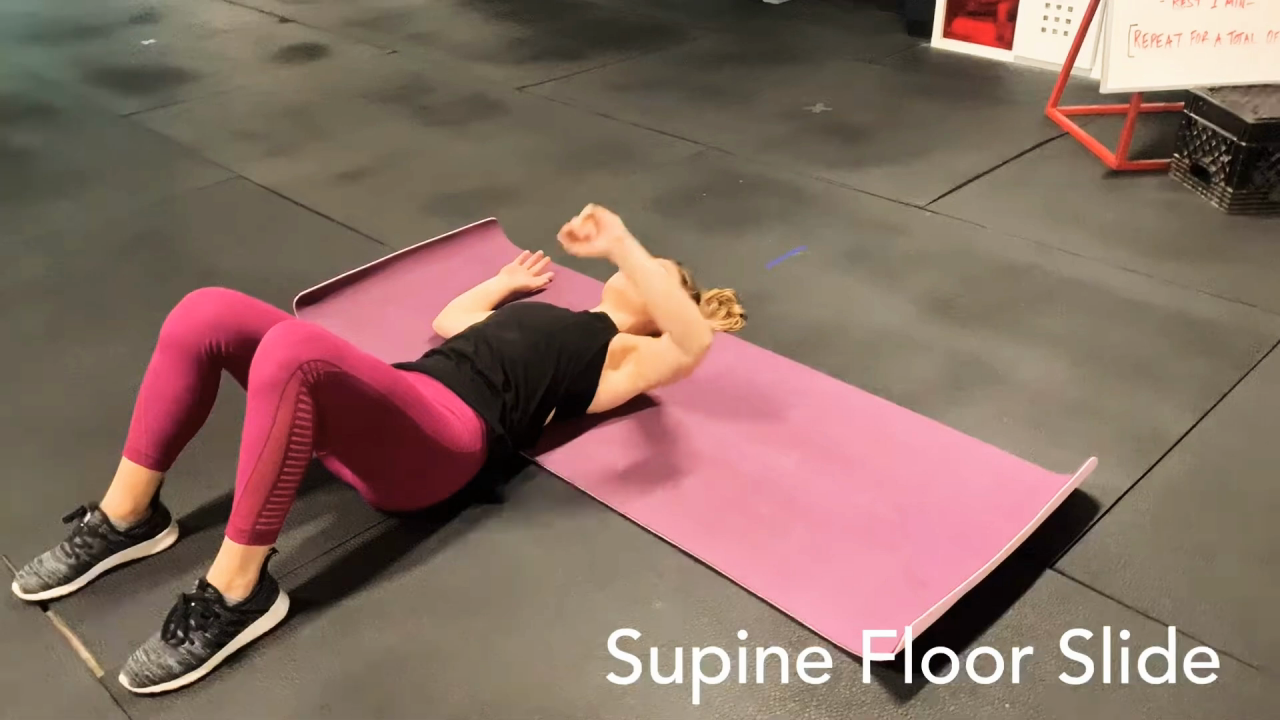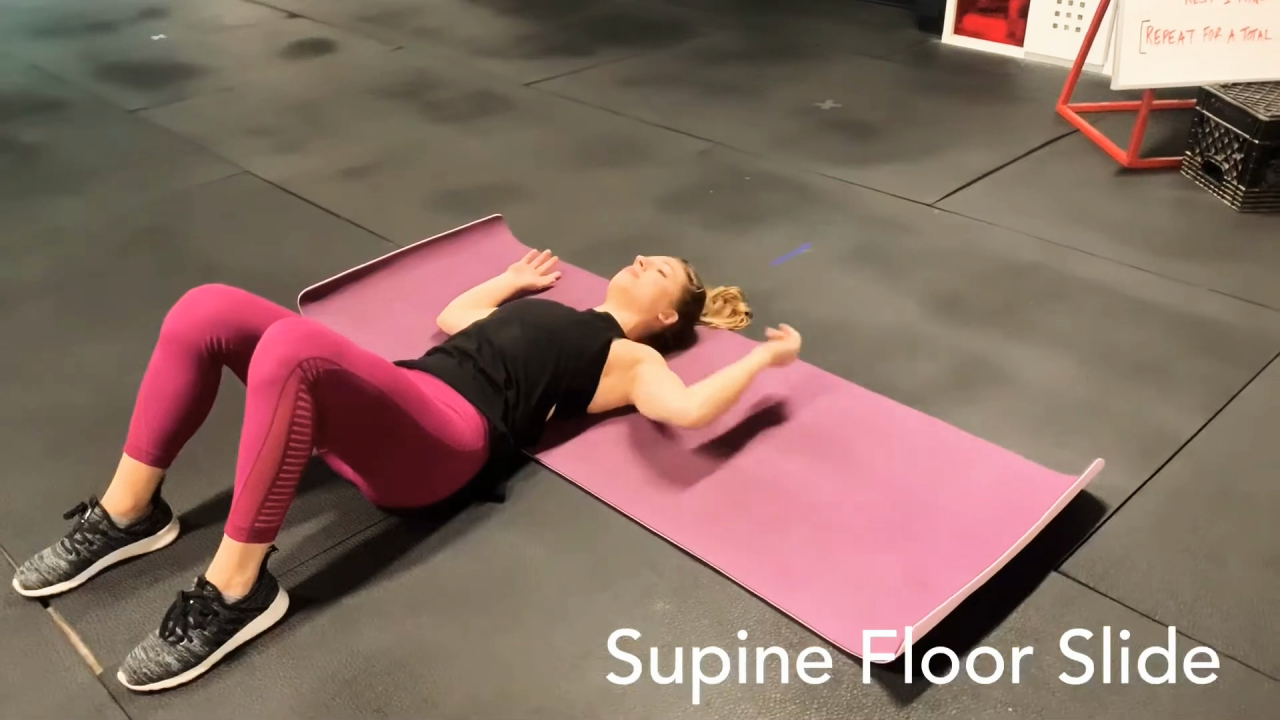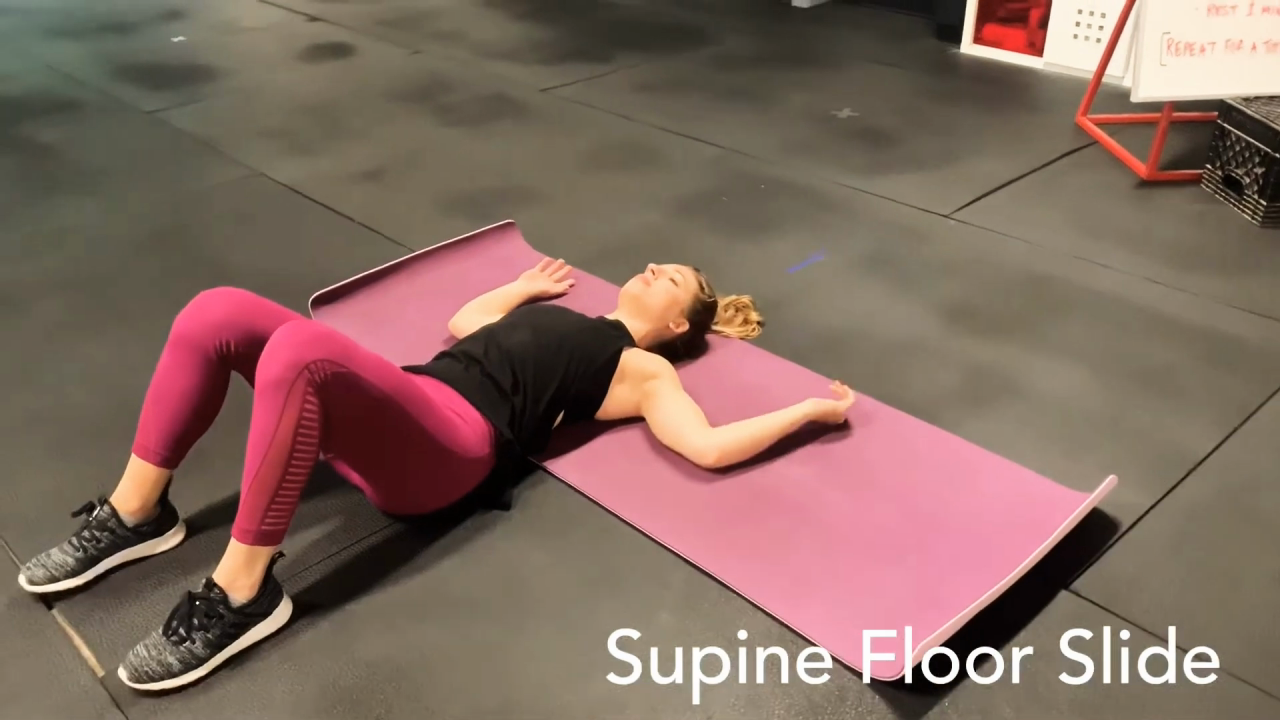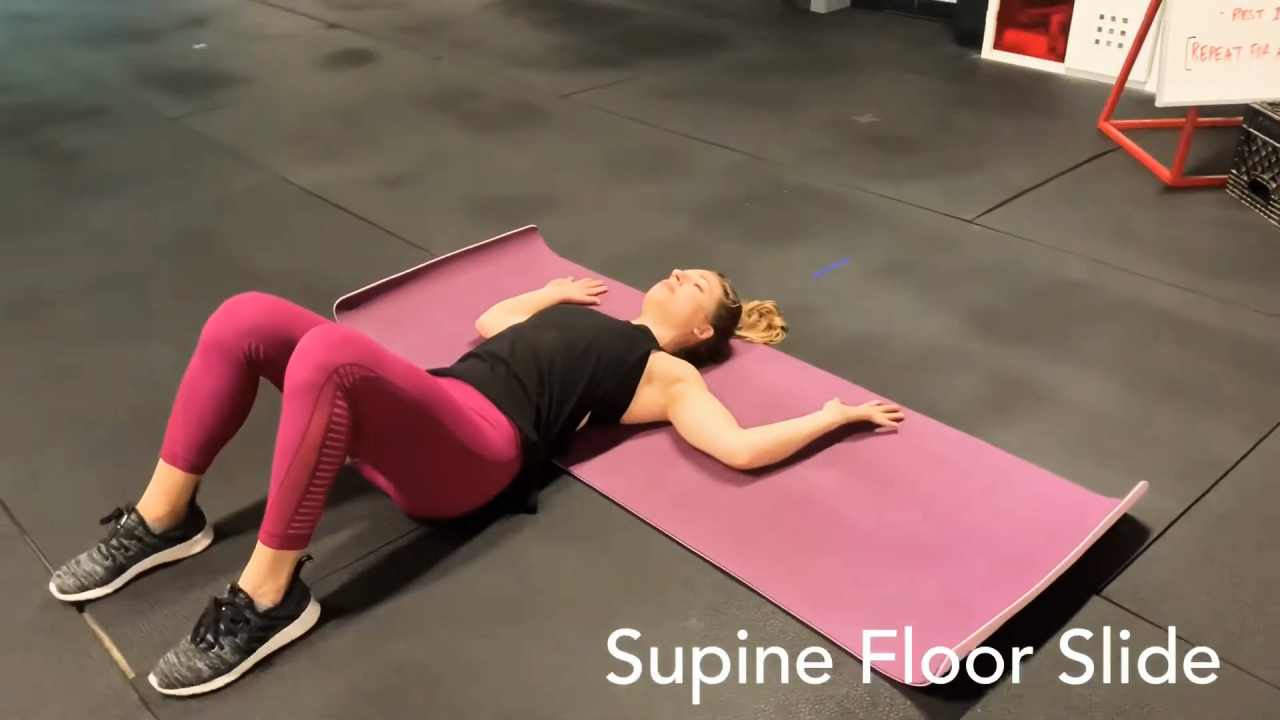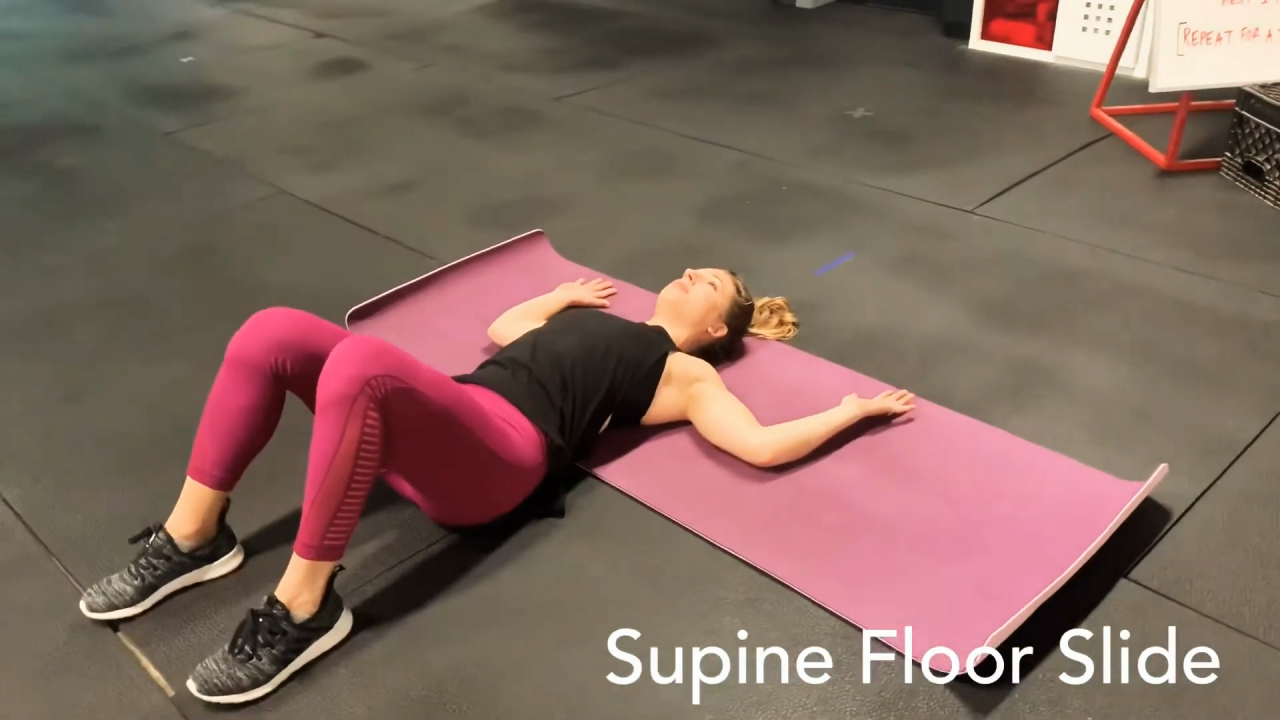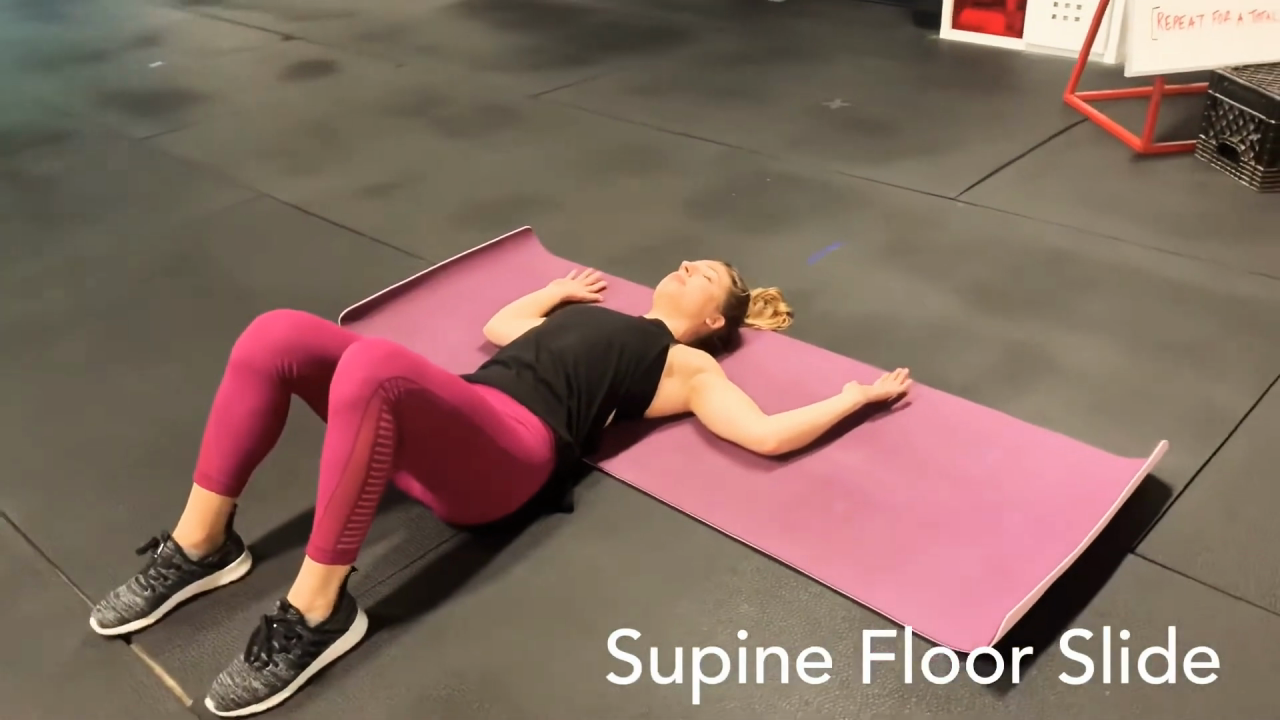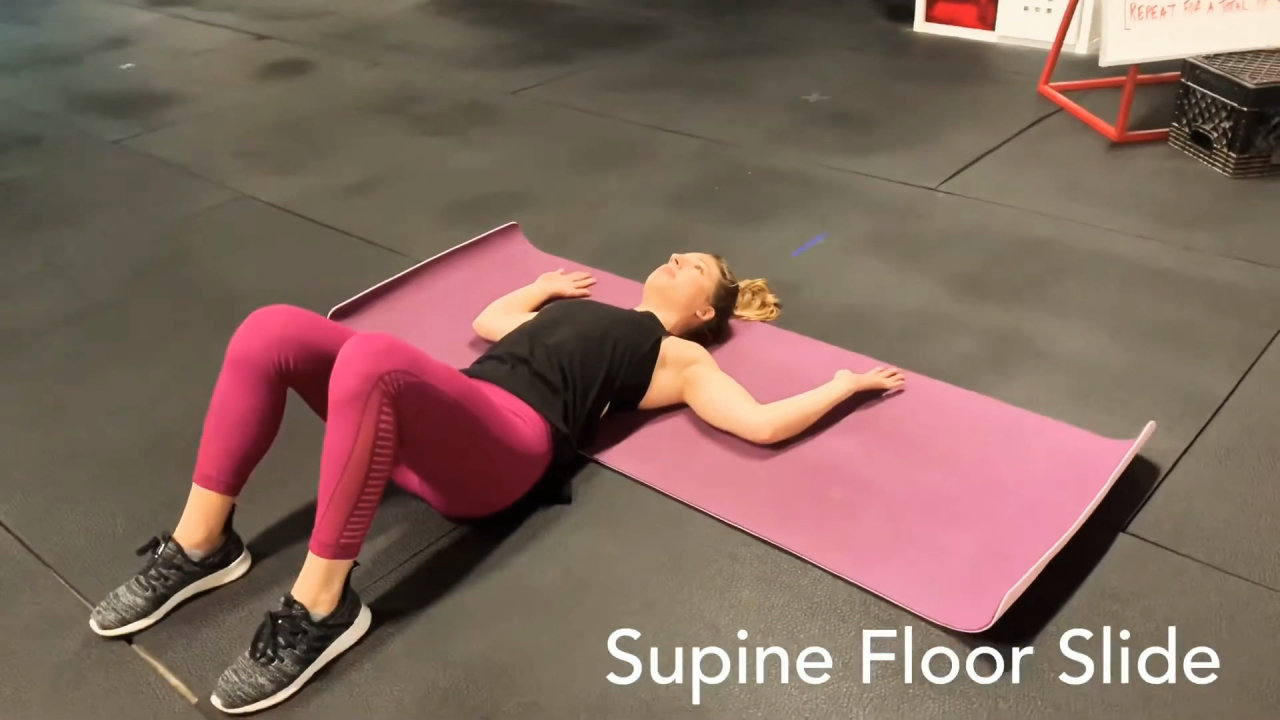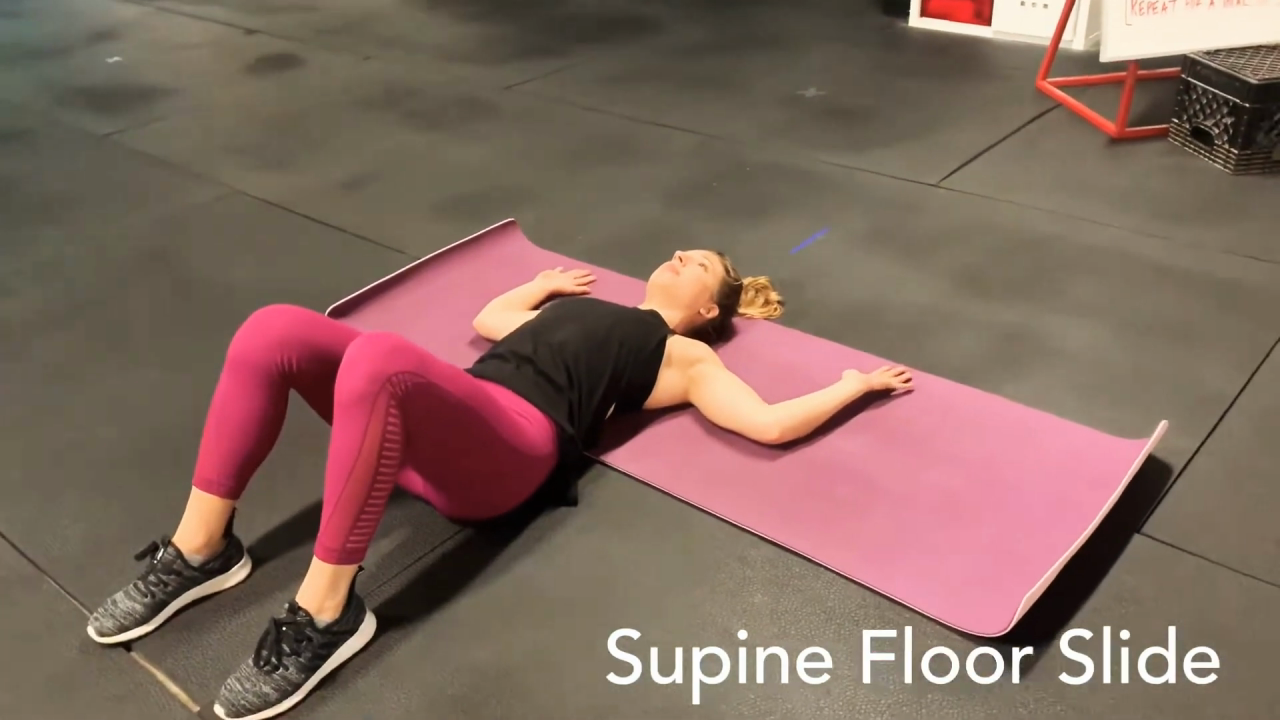
dt=0.5s
person 1, frame 1
left shoulder: (626, 357)
right shoulder: (543, 315)
left elbow: (694, 341)
right elbow: (447, 323)
left wrist: (622, 243)
right wrist: (505, 283)
left hip: (443, 438)
right hip: (385, 404)
left knee: (292, 349)
right knee: (207, 313)
left ankle: (236, 591)
right ankle: (125, 517)
person 1, frame 2
left shoulder: (630, 359)
right shoulder: (546, 307)
left elbow: (688, 408)
right elbow: (452, 317)
left wrist: (763, 358)
right wrist: (512, 279)
left hip: (444, 438)
right hip: (392, 399)
left knee: (291, 348)
right knee: (207, 310)
left ankle: (238, 588)
right ankle: (129, 512)
person 1, frame 3
left shoulder: (643, 368)
right shoulder: (564, 317)
left elbow: (708, 445)
right elbow: (463, 324)
left wrist: (810, 408)
right wrist: (525, 286)
left hip: (449, 442)
right hip: (395, 406)
left knee: (298, 349)
right knee: (218, 312)
left ankle: (242, 591)
right ankle: (135, 513)
person 1, frame 4
left shoulder: (667, 373)
right shoulder: (581, 314)
left elbow: (740, 446)
right elbow: (488, 321)
left wrist: (837, 414)
right wrist: (552, 291)
left hip: (474, 448)
right hip: (418, 417)
left knee: (326, 351)
right knee: (245, 318)
left ankle: (269, 594)
right ankle: (164, 518)
person 1, frame 5
left shoulder: (684, 372)
right shoulder: (601, 320)
left elbow: (762, 444)
right elbow: (500, 329)
left wrist: (855, 408)
right wrist: (563, 294)
left hip: (501, 451)
right hip: (442, 421)
left knee: (358, 365)
right knee: (272, 333)
left ankle: (304, 606)
right ankle: (193, 537)
person 1, frame 6
left shoulder: (686, 365)
right shoulder: (590, 313)
left elbow: (767, 434)
right elbow: (499, 325)
left wrist: (856, 395)
right wrist: (559, 289)
left hip: (509, 450)
right hip: (442, 425)
left knee: (371, 363)
right knee: (275, 336)
left ankle: (316, 610)
right ankle: (201, 545)
person 1, frame 7
left shoulder: (679, 356)
right shoulder: (580, 310)
left elbow: (762, 422)
right elbow: (488, 320)
left wrist: (848, 382)
right wrist: (547, 285)
left hip: (505, 442)
right hip: (438, 417)
left knee: (371, 357)
right knee: (271, 331)
left ankle: (321, 604)
right ankle: (200, 544)
person 1, frame 8
left shoulder: (684, 355)
right shoulder: (582, 306)
left elbow: (769, 421)
right elbow: (489, 318)
left wrist: (855, 382)
right wrist: (547, 280)
left hip: (512, 443)
right hip: (440, 421)
left knee: (377, 356)
right knee: (273, 331)
left ankle: (326, 610)
right ankle: (201, 550)
